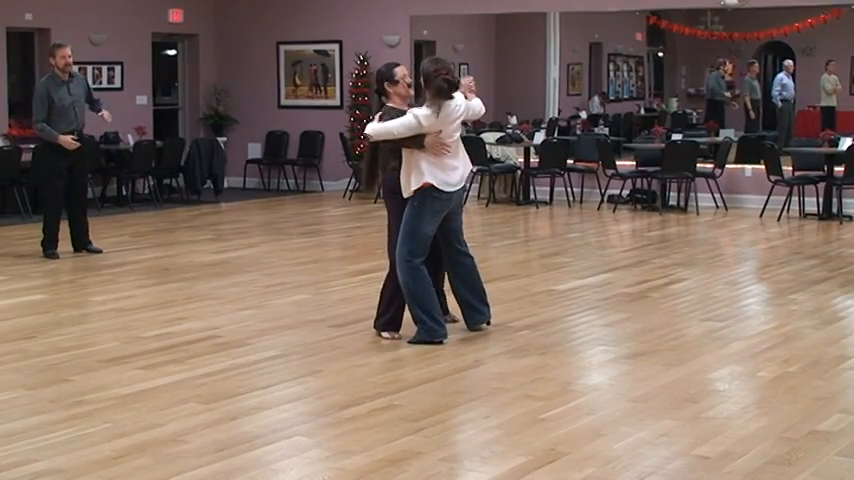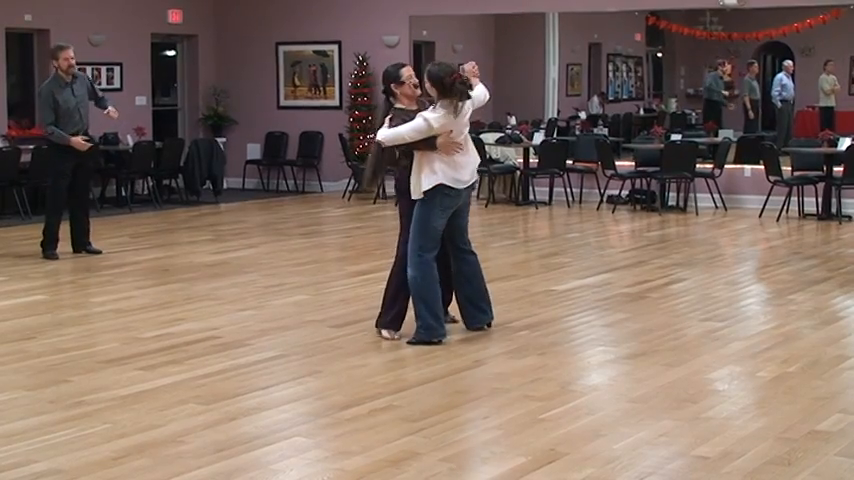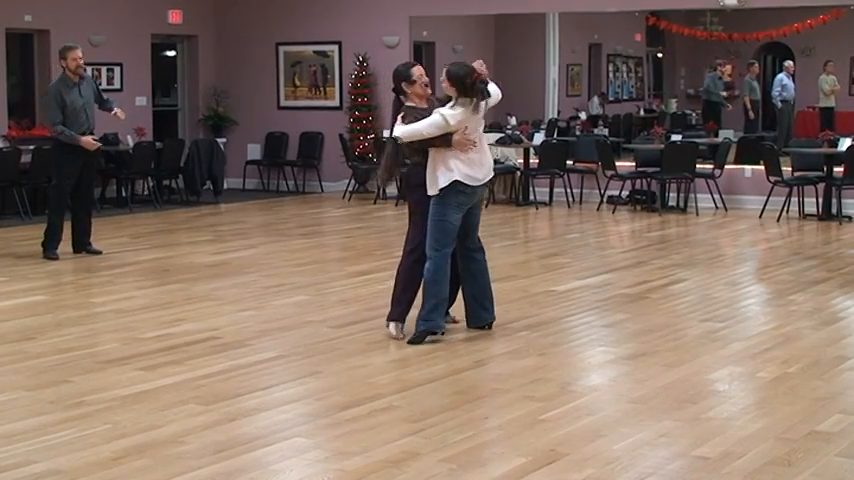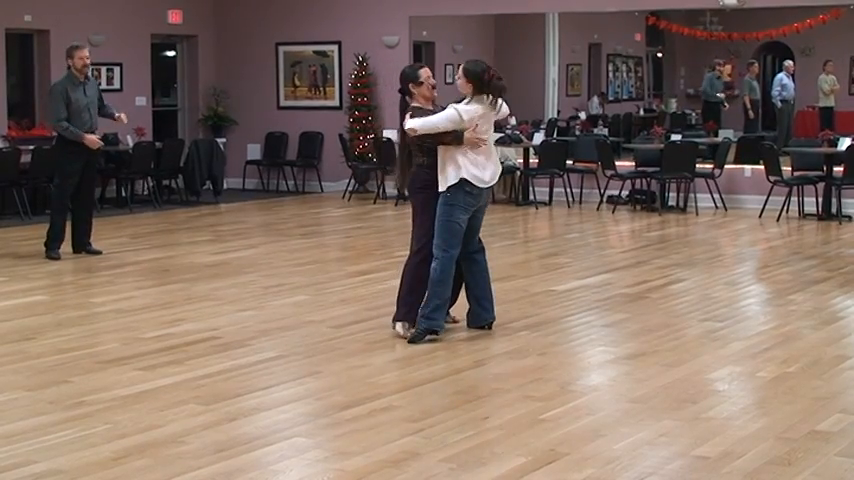
dt=0.2s
person 1, frame 1
left shoulder: (421, 117)
right shoulder: (458, 105)
left elbow: (372, 132)
right elbow: (479, 110)
left wrist: (376, 122)
right wrist: (469, 93)
left hip: (431, 192)
right hip: (455, 188)
left knee: (408, 259)
right knee: (457, 250)
left ankle: (431, 329)
right ankle: (478, 314)
person 1, frame 2
left shoulder: (430, 120)
right shoulder: (465, 103)
left elbow: (384, 138)
right elbow: (483, 95)
left wrist: (385, 125)
right wrist: (473, 78)
left hip: (439, 188)
right hip: (464, 185)
left knee: (421, 256)
right knee: (461, 248)
left ankle: (430, 328)
right ankle: (479, 315)
person 1, frame 3
left shoulder: (447, 116)
right shoulder: (479, 102)
left elbow: (402, 135)
right elbow: (496, 93)
left wrist: (399, 122)
right wrist: (483, 77)
left hip: (453, 186)
right hip: (477, 183)
left knee: (438, 252)
right knee: (470, 247)
left ankle: (430, 322)
right ankle: (482, 315)
person 1, frame 4
left shoulder: (460, 113)
right shoulder: (491, 106)
left elbow: (415, 128)
right elbow: (505, 111)
left wrist: (408, 121)
right wrist: (490, 82)
left hip: (461, 186)
right hip: (482, 186)
left knee: (444, 253)
right knee: (472, 250)
left ankle: (431, 321)
right ankle: (483, 315)
person 2, frame 1
left shoulder: (412, 109)
right shoulder: (387, 116)
right elbow: (394, 136)
right wrist: (423, 141)
right hip: (401, 188)
left knee: (435, 249)
left ankle: (436, 307)
right ankle: (386, 322)
person 2, frame 2
left shoulder: (422, 104)
right shoulder: (396, 117)
right wrist: (435, 143)
right hip: (413, 186)
left knee: (444, 248)
right knee: (410, 252)
right ankle: (388, 321)
person 2, frame 3
left shoulder: (432, 103)
right shoulder: (408, 115)
right elbow: (419, 137)
right wrist: (450, 140)
right hip: (422, 183)
right knee: (418, 247)
right ankle: (396, 316)
person 2, frame 4
left shoulder: (436, 107)
right shoulder: (414, 116)
right elbow: (429, 135)
right wrist: (461, 137)
right hip: (427, 185)
right knee: (424, 248)
right ankle: (404, 316)
person 3, frame 1
left shoulder: (79, 80)
right shoulder: (44, 86)
left elbow: (93, 101)
right elbow: (38, 123)
left wrist: (102, 111)
right wrist: (58, 138)
left hip: (79, 142)
right hip: (55, 147)
left knee: (79, 195)
right knee: (54, 198)
left ankle: (82, 242)
right ankle: (50, 246)
person 3, frame 2
left shoulder: (82, 79)
right shoulder: (48, 89)
left elbow: (98, 97)
right elbow: (47, 127)
left wrist: (107, 107)
right wrist: (70, 140)
left hip: (85, 142)
right hip: (62, 148)
left knee: (81, 197)
right knee: (57, 198)
left ankle: (81, 242)
right ankle: (49, 246)
person 3, frame 3
left shoulder: (88, 81)
right shoulder: (55, 89)
left elbow: (101, 101)
right elbow: (55, 127)
left wrist: (113, 109)
right wrist: (79, 140)
left hip: (90, 143)
right hip: (68, 147)
left knee: (85, 197)
right knee: (60, 197)
left ankle: (82, 242)
right ankle: (50, 245)
person 3, frame 4
left shoulder: (92, 83)
right shoulder: (61, 87)
left elbow: (101, 107)
right elbow: (59, 123)
left wrist: (115, 115)
right wrist: (83, 137)
left hip: (91, 145)
right hip: (70, 147)
left knee: (86, 197)
right knee: (62, 196)
left ankle: (82, 243)
right ankle: (53, 245)
